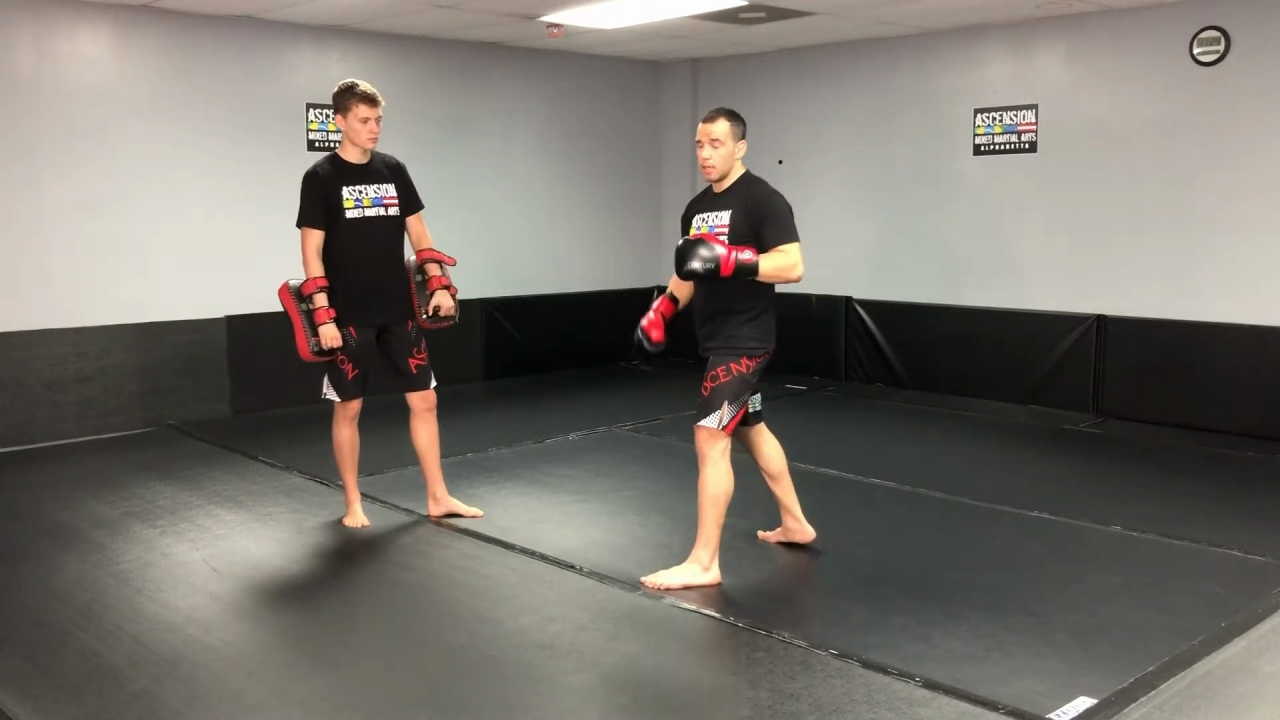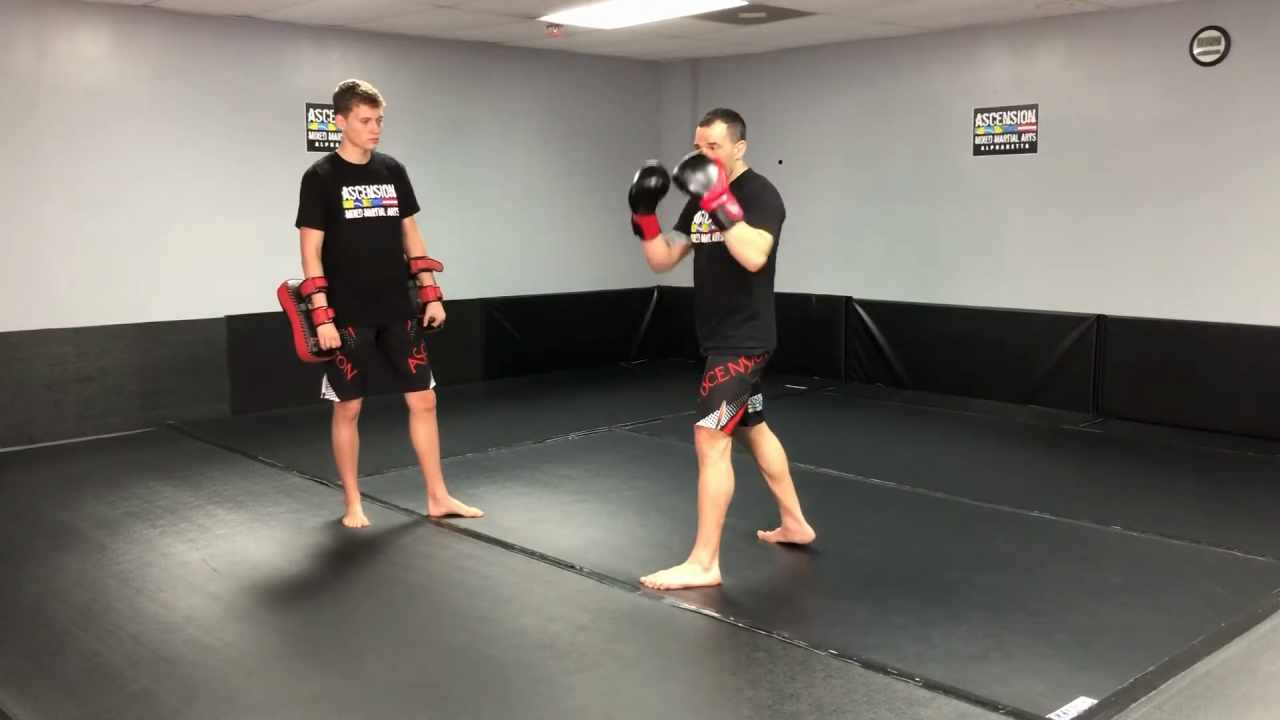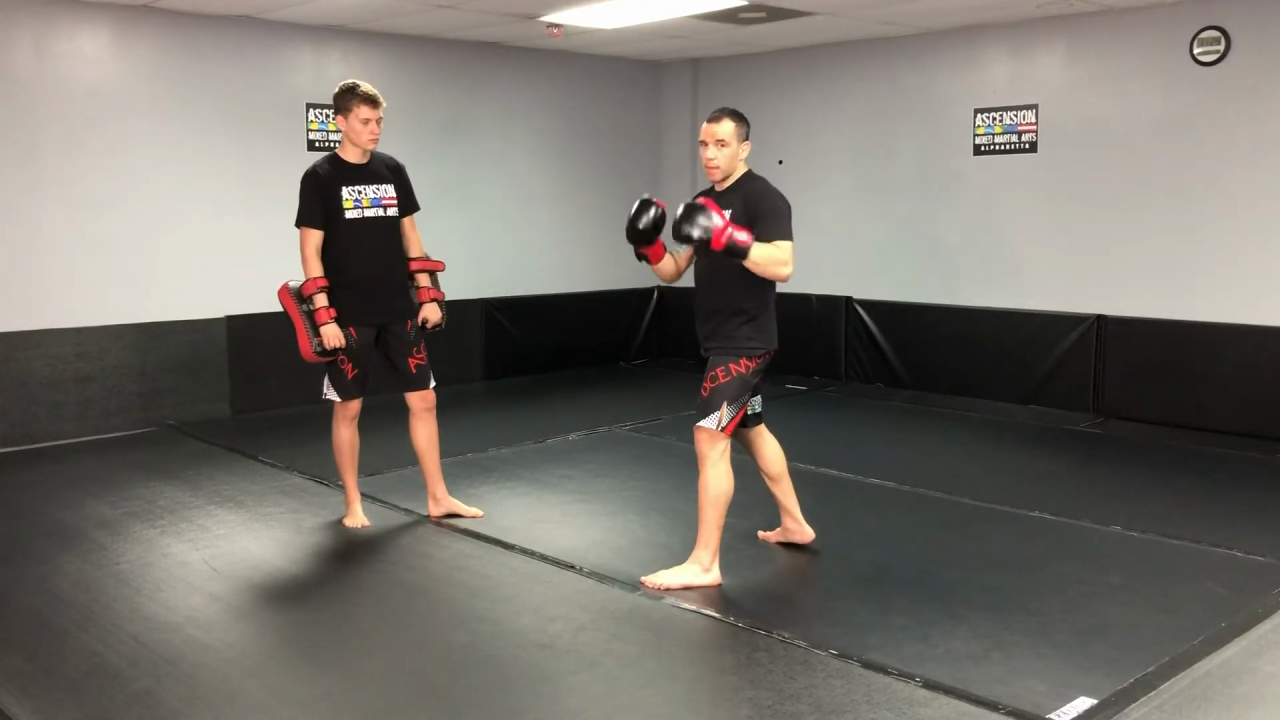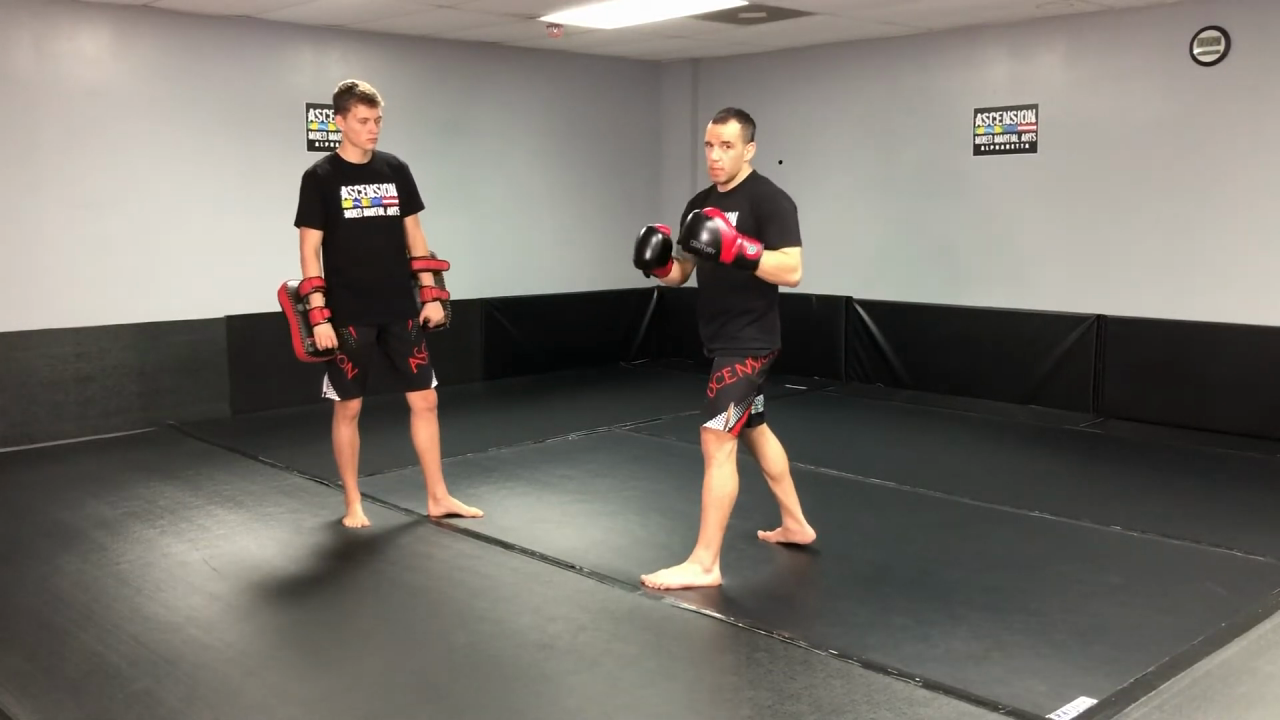
dt=0.4s
person 1, frame 1
left shoulder: (762, 199)
right shoulder: (697, 208)
left elbow: (792, 266)
right elbow: (688, 273)
left wrist: (730, 258)
right wrist: (661, 311)
left hip: (743, 340)
right hip: (718, 338)
left knee: (710, 439)
right knee: (752, 429)
left ankle: (703, 563)
right ankle: (794, 523)
person 1, frame 2
left shoulder: (759, 193)
right shoulder: (702, 200)
left elbow: (752, 256)
right elbow: (661, 260)
left wrist: (720, 200)
right wrist: (644, 214)
left hip: (743, 339)
right hip: (722, 336)
left knee: (710, 439)
right knee: (753, 428)
left ankle: (704, 563)
right ankle: (795, 523)
person 1, frame 3
left shoulder: (762, 197)
right shoulder: (699, 204)
left elbow: (782, 265)
right elbow: (672, 271)
left wrist: (726, 236)
right wrist: (647, 241)
left hip: (744, 341)
right hip: (721, 339)
left knee: (710, 440)
right knee: (752, 430)
left ankle: (704, 563)
right ankle: (794, 524)
person 1, frame 4
left shoulder: (770, 200)
right shoulder: (700, 204)
left elbow: (791, 271)
right elbow: (681, 274)
left wrist: (735, 246)
right wrist: (658, 261)
left hip: (749, 342)
right hip: (721, 340)
left knee: (717, 441)
right knee: (755, 430)
left ankle: (704, 564)
right ankle: (795, 524)
person 2, frame 1
left shoulder: (393, 169)
right shoulder: (321, 178)
left elbow: (418, 231)
right elbow: (312, 252)
left wrist: (439, 285)
right wrist: (324, 315)
left hip: (399, 310)
right hip: (349, 317)
left knee: (424, 399)
right knee: (348, 408)
left ankle: (438, 497)
right ankle: (353, 503)
person 2, frame 2
left shoulder: (393, 170)
right shoulder: (321, 177)
left elbow: (411, 235)
right elbow: (311, 251)
left wrist: (431, 294)
right wrist: (322, 315)
left hip: (399, 311)
right hip: (348, 316)
left knee: (424, 400)
right knee: (348, 408)
left ankle: (438, 497)
right ankle: (353, 504)
person 2, frame 3
left shoulder: (392, 170)
right shoulder: (320, 177)
right elbow: (311, 250)
left wrist: (427, 295)
right wrist: (325, 315)
left hip: (399, 310)
right hip: (349, 316)
left knee: (423, 399)
right knee: (348, 408)
left ankle: (437, 497)
right ankle: (353, 503)
person 2, frame 4
left shoulder: (395, 169)
right shoulder: (321, 177)
left elbow: (414, 234)
right elbow: (310, 250)
left wrist: (431, 294)
right wrist: (319, 315)
left hip: (401, 309)
right hip: (349, 315)
left knee: (425, 399)
right knee: (348, 407)
left ankle: (438, 497)
right ankle: (353, 504)
